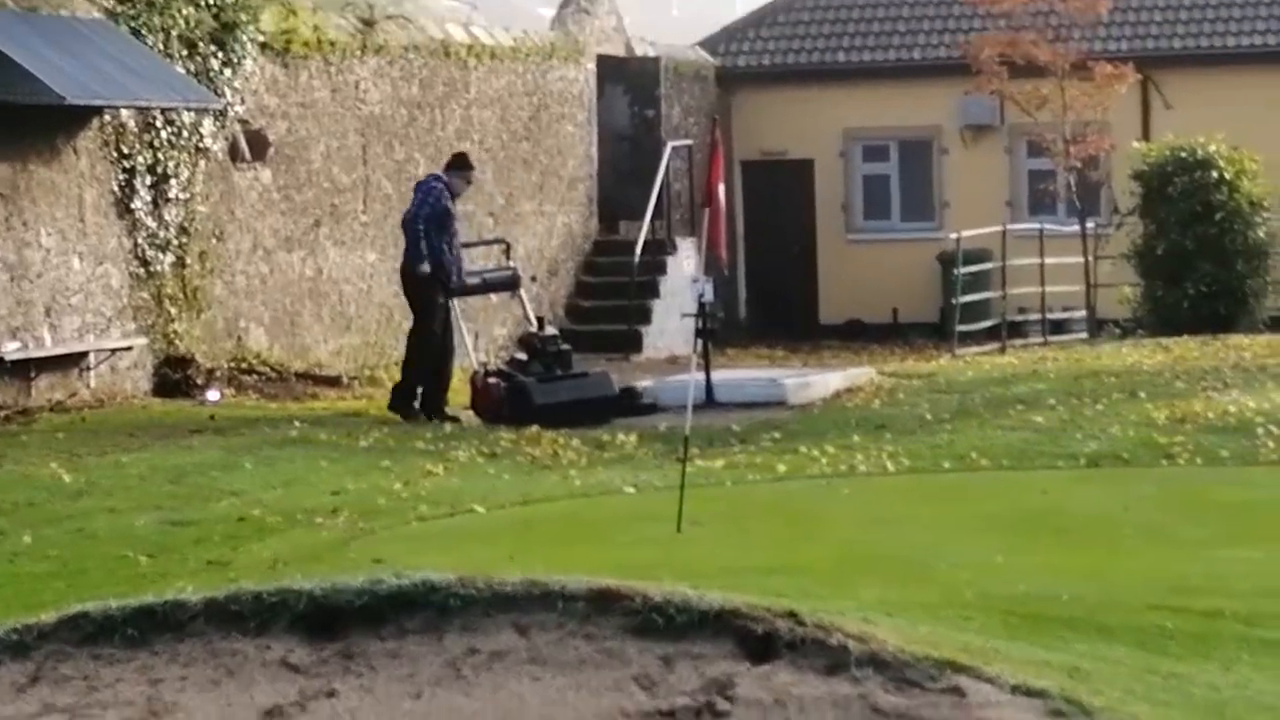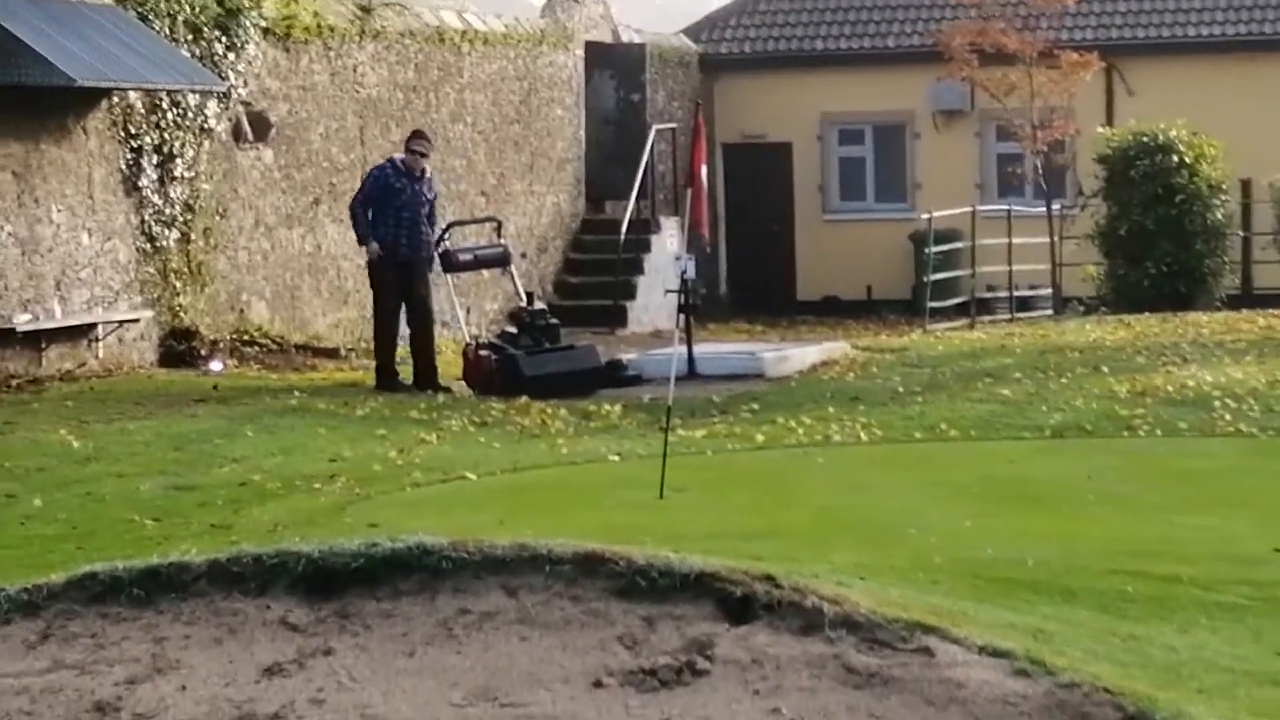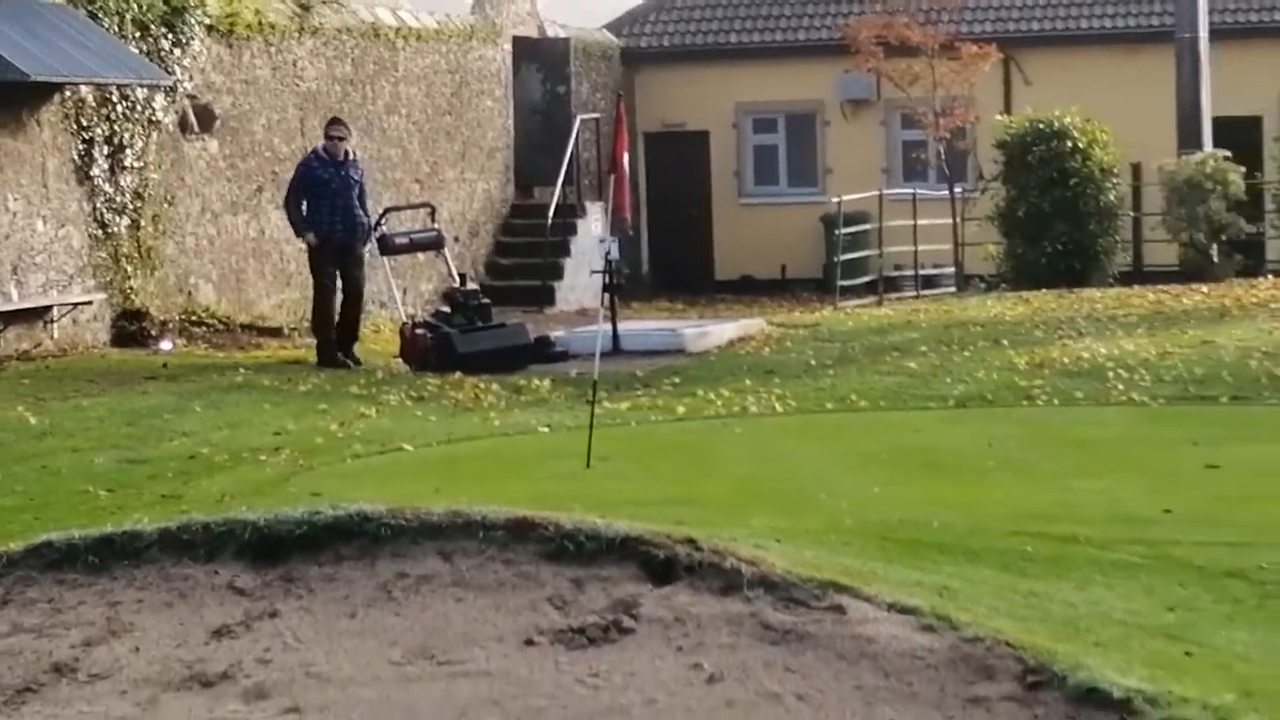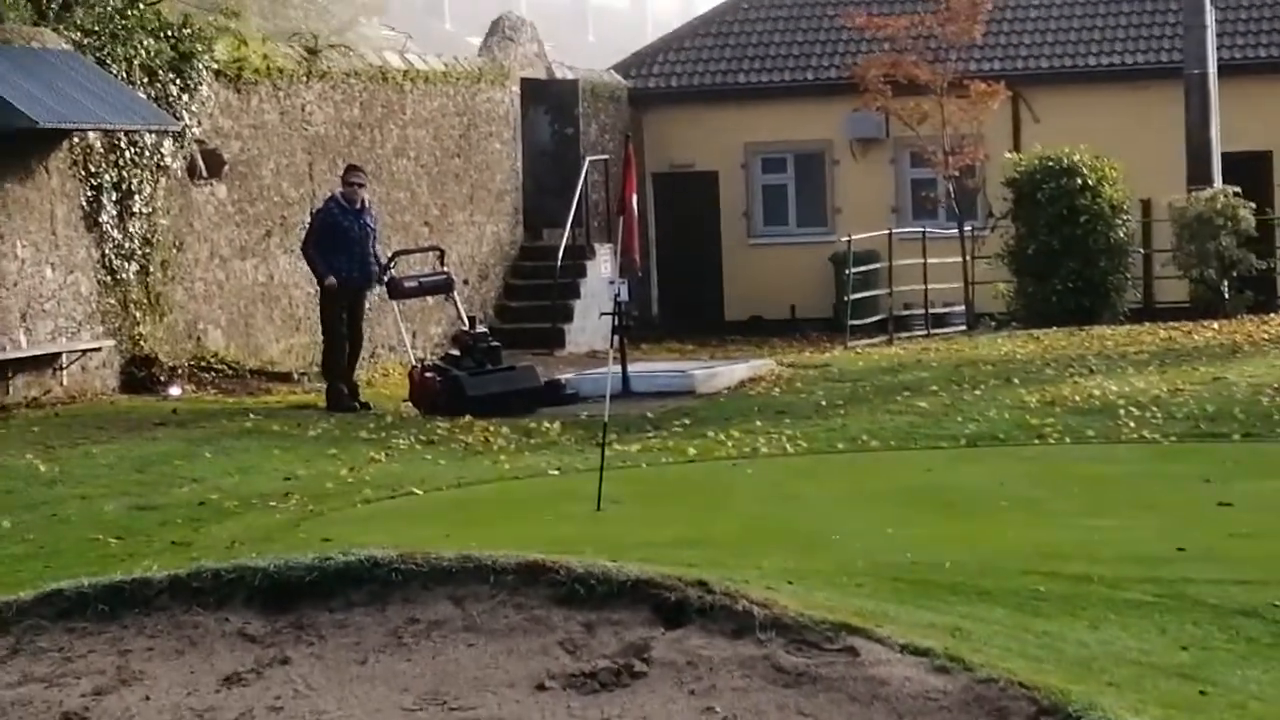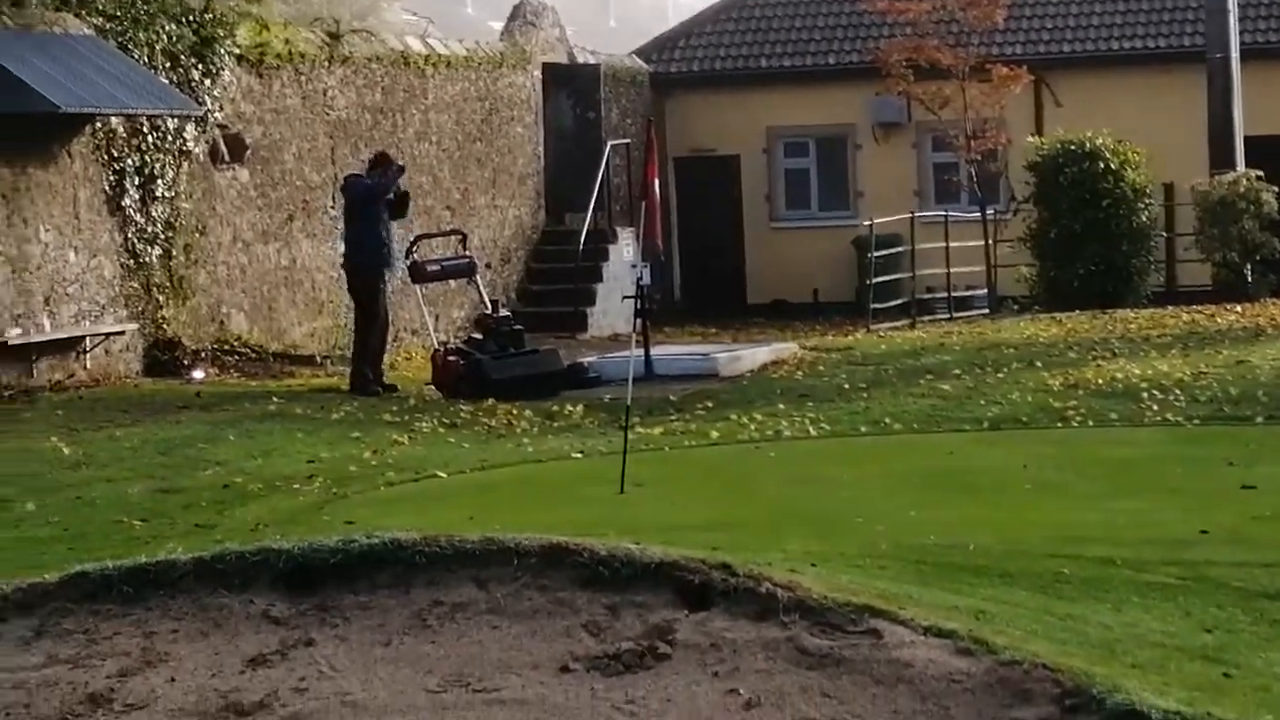
dt=0.5s
person 1, frame 1
left shoulder: (442, 196)
right shoulder: (434, 190)
right elbow: (413, 222)
right wrist: (420, 260)
left hip: (436, 279)
right hip: (426, 276)
left knee: (443, 342)
right knee: (427, 338)
left ankle: (434, 407)
right ankle: (403, 399)
person 1, frame 2
left shoulder: (428, 184)
right shoulder: (383, 173)
right elbow: (358, 206)
left wrist: (430, 255)
right wrist: (367, 239)
left hip: (417, 260)
right hip: (386, 257)
left knee: (423, 317)
right knee: (387, 317)
left ankle: (426, 377)
right ankle: (386, 376)
person 1, frame 3
left shoulder: (355, 166)
right shoulder: (311, 165)
left elbow: (362, 201)
right elbow: (292, 201)
left wrist: (365, 231)
right wrist: (303, 230)
left hip: (352, 240)
right hip: (323, 241)
left knee: (355, 291)
right knee: (325, 295)
left ankle: (344, 344)
right ankle: (327, 352)
person 1, frame 4
left shoulder: (367, 213)
right shoulder: (328, 212)
right elbow: (309, 247)
left wrist: (379, 268)
right wrist: (324, 273)
left hip: (359, 287)
right hip: (335, 287)
left knee: (355, 339)
right knee: (336, 339)
left ankle: (349, 391)
right ankle: (336, 395)
person 1, frame 5
left shoulder: (375, 192)
right shoulder: (358, 187)
left elbow: (394, 211)
right elbow: (381, 189)
left wrist: (400, 194)
right wrist: (395, 174)
left hip: (374, 265)
right hip: (363, 266)
left knee: (380, 322)
right knee: (370, 321)
left ankle: (374, 375)
right ankle: (361, 378)
